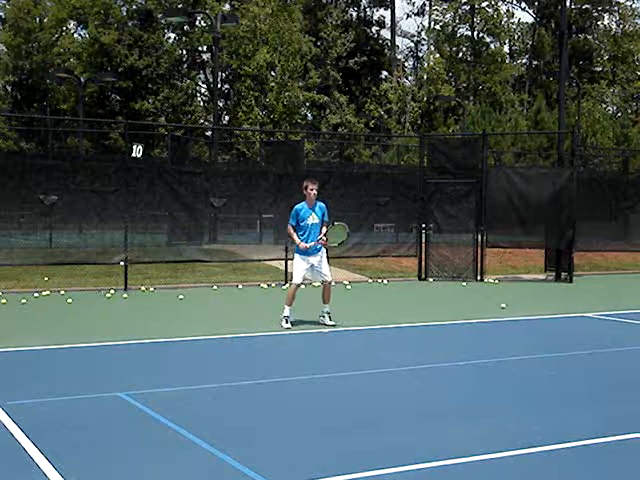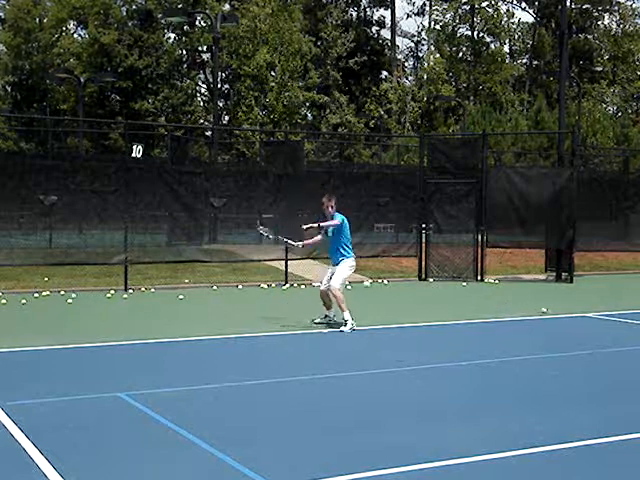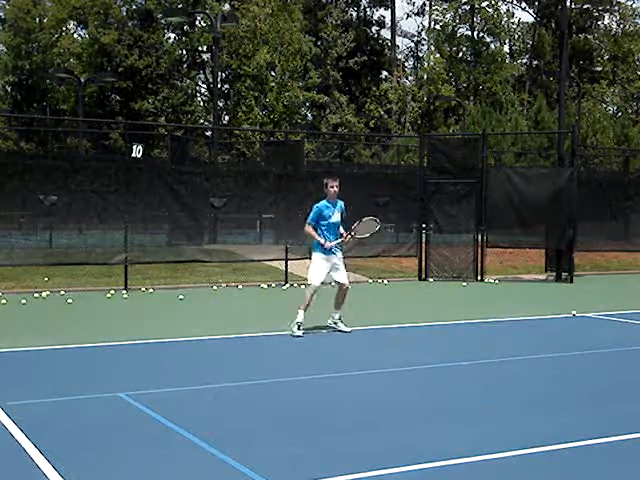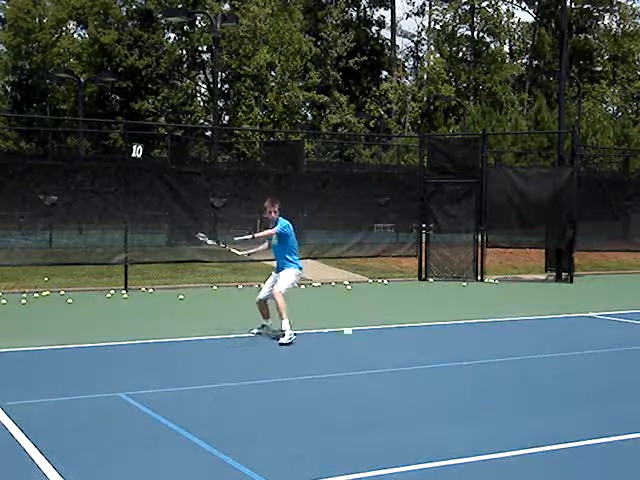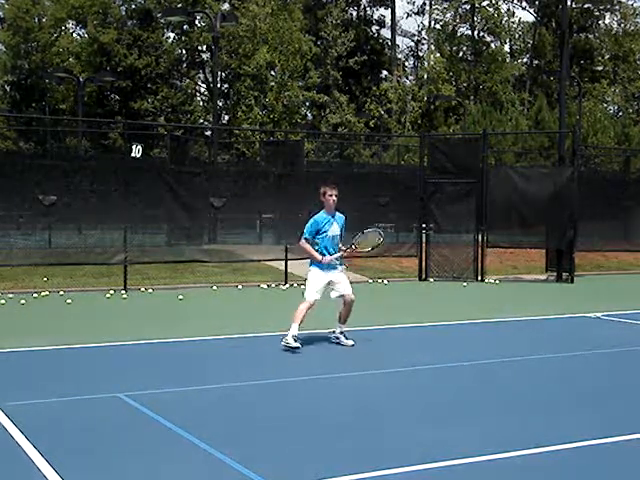
dt=1s
person 1, frame 1
left shoulder: (322, 207)
right shoulder: (298, 209)
right elbow: (290, 228)
left wrist: (322, 235)
right wrist: (299, 242)
left hip: (319, 252)
right hip: (302, 254)
left knee: (327, 282)
right knee: (296, 283)
left ankle: (325, 314)
right ankle: (286, 315)
person 1, frame 2
left shoulder: (340, 218)
right shoulder: (327, 224)
left elbow: (334, 223)
right elbow: (322, 236)
left wrist: (315, 225)
right wrist: (304, 243)
left hip: (347, 260)
right hip: (335, 262)
left knee: (335, 288)
right knee: (323, 290)
left ankle: (349, 321)
right ankle: (329, 315)
person 1, frame 3
left shoulder: (341, 205)
right shoulder: (319, 207)
right elbow: (307, 227)
left wrist: (343, 232)
right wrist: (323, 242)
left hip: (336, 253)
right hip: (321, 254)
left knee: (344, 285)
right knee: (313, 286)
left ankle: (334, 320)
right ankle: (298, 321)
person 1, frame 4
left shoulder: (284, 224)
right shoulder: (271, 226)
left elbow: (271, 233)
left wrist: (252, 236)
right wrist: (249, 252)
left hip: (292, 268)
right hip: (279, 270)
left knee: (277, 292)
right knee: (260, 300)
left ankle: (287, 331)
right ankle: (266, 325)
person 1, frame 5
left shoulder: (341, 218)
right shoulder: (317, 220)
right elbow: (303, 243)
left wrist: (341, 249)
right wrist: (320, 258)
left hip: (337, 268)
right hip: (318, 268)
left knee: (349, 298)
right knee: (311, 300)
left ankle: (339, 332)
right ankle: (291, 336)
